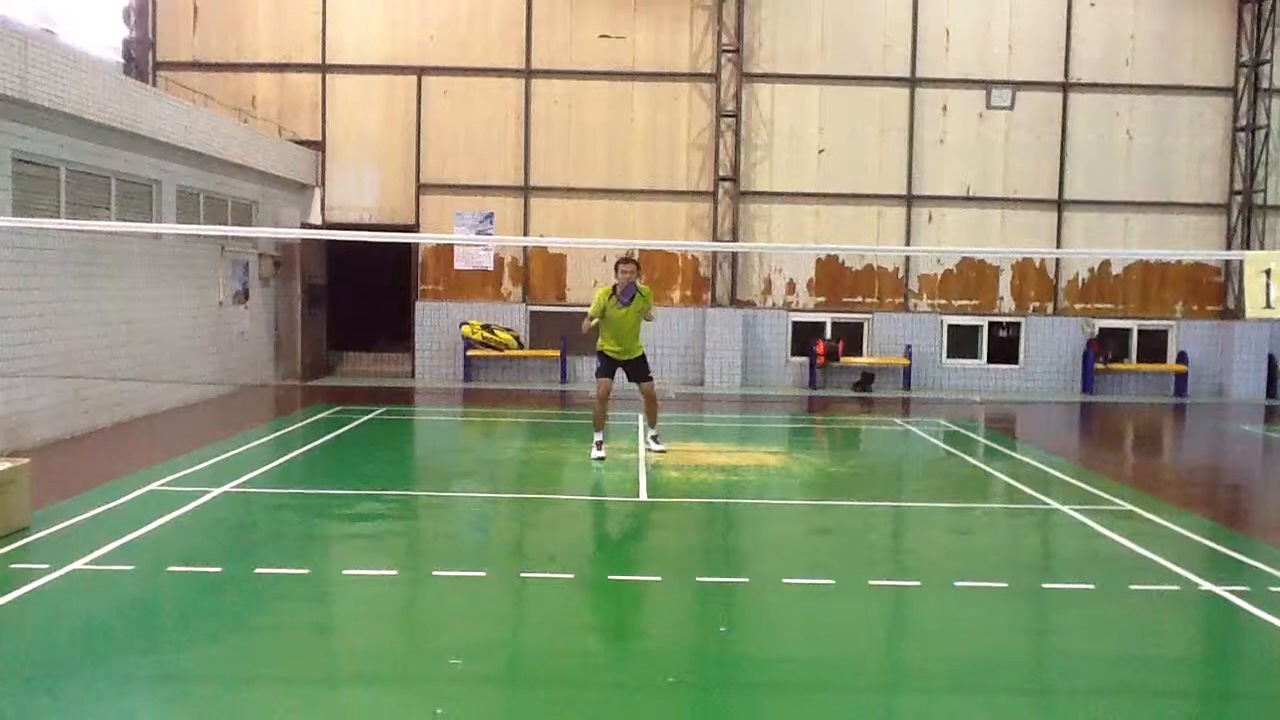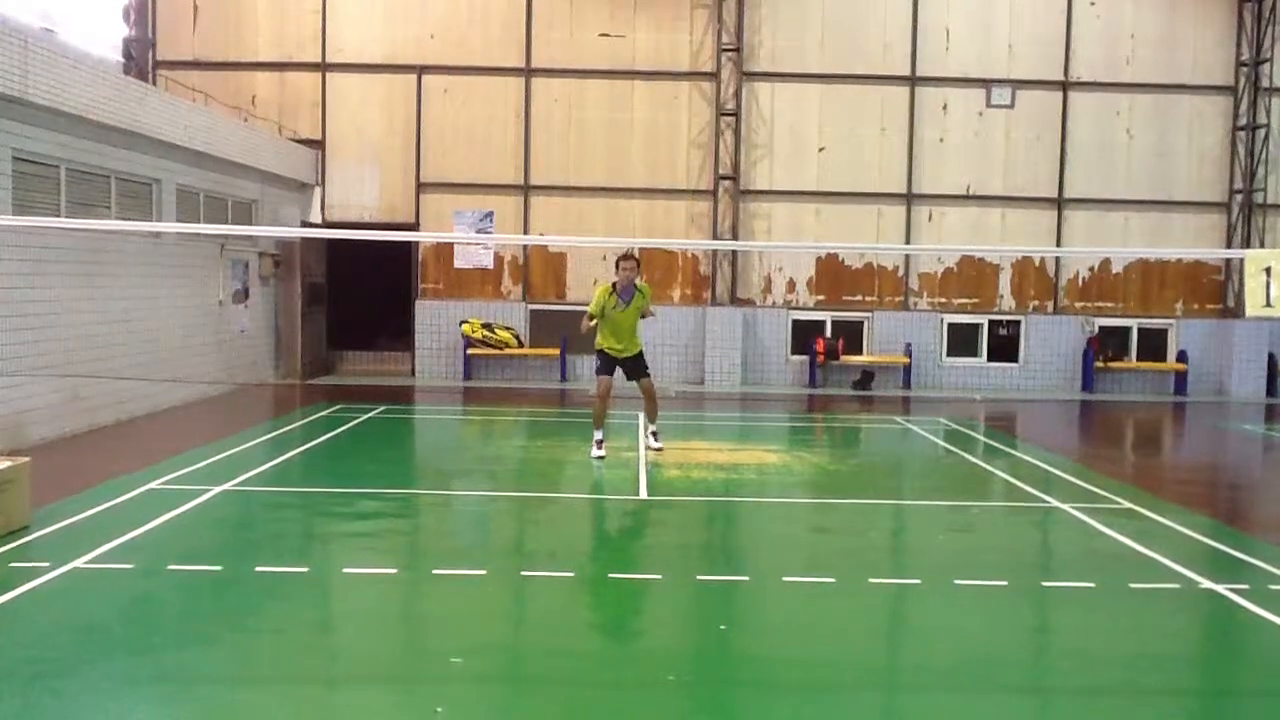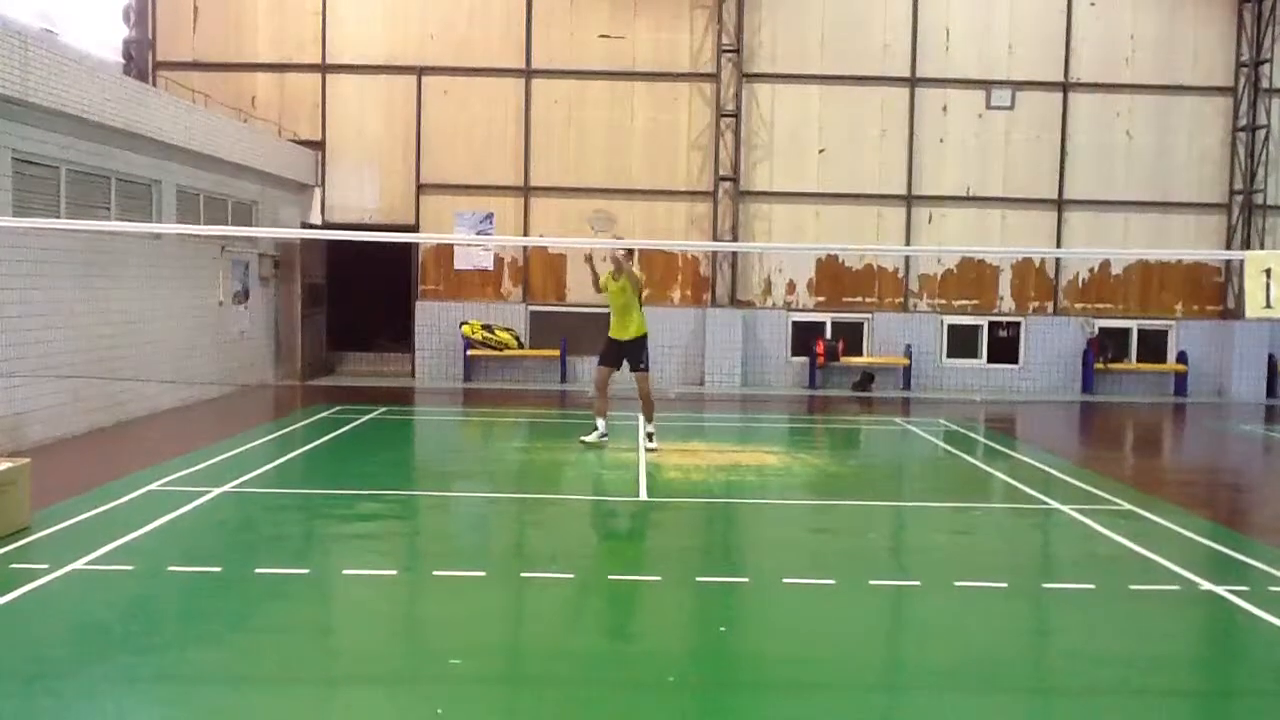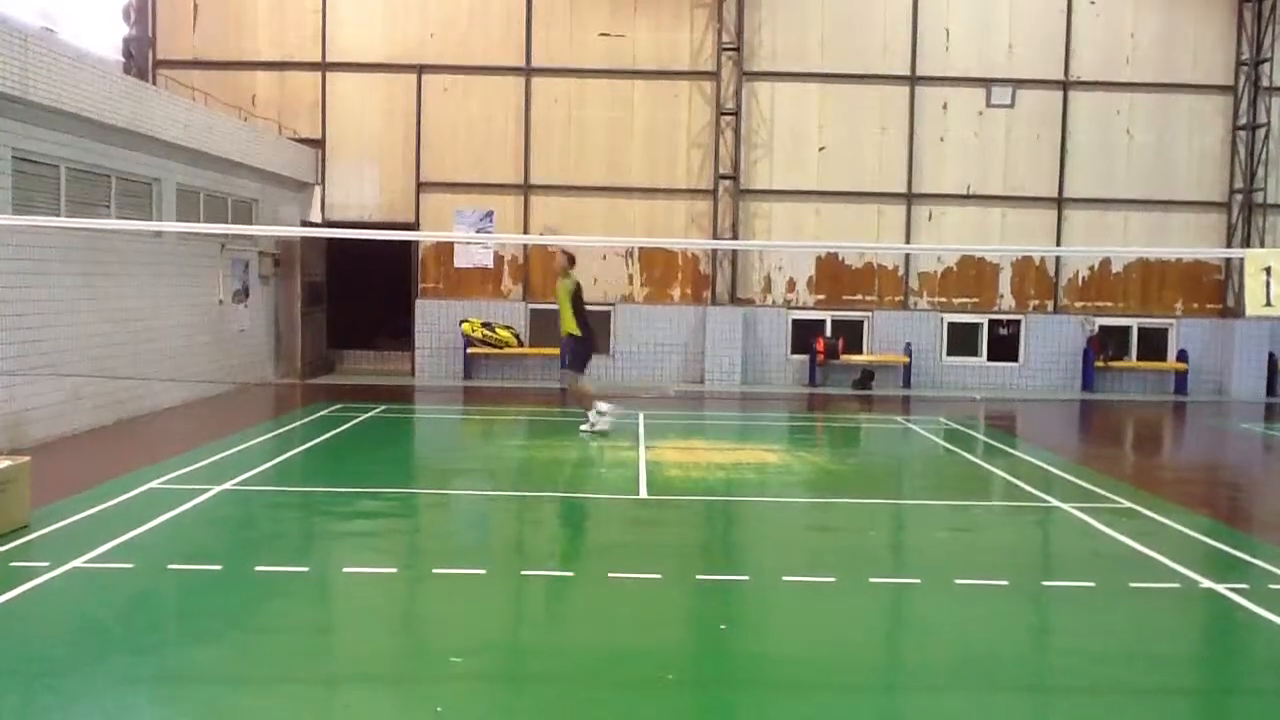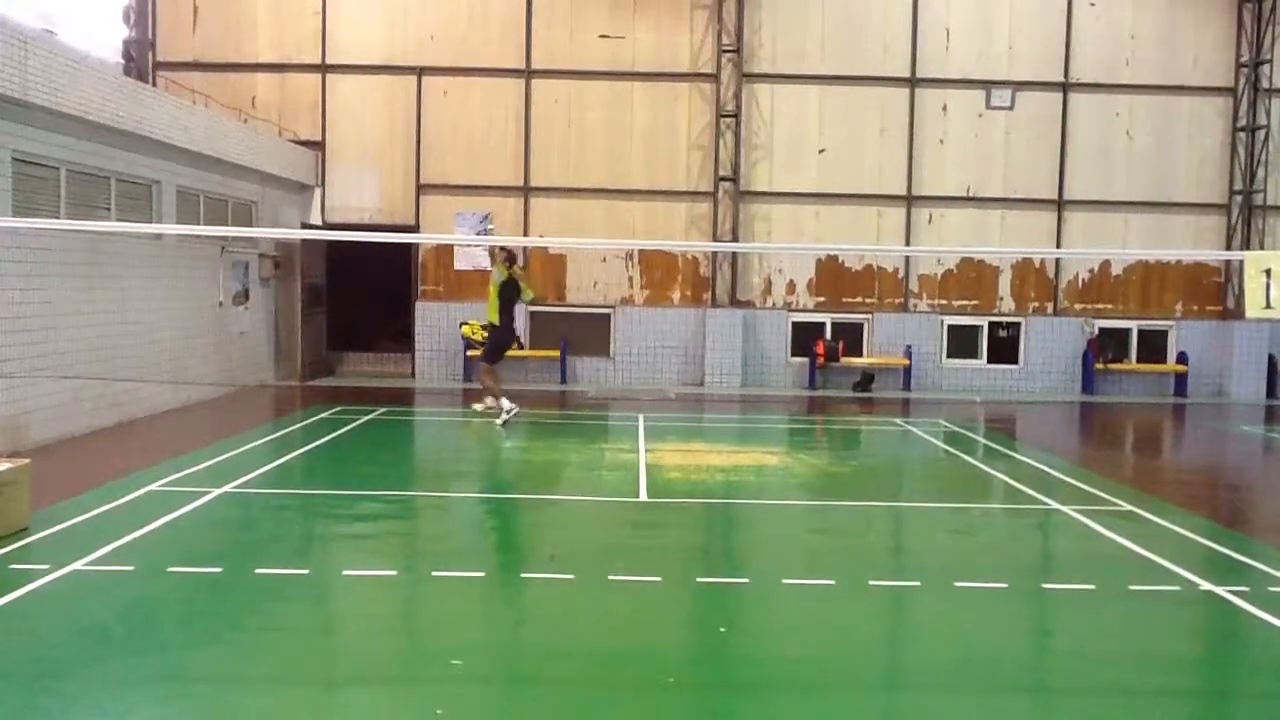
dt=0.5s
person 1, frame 1
left shoulder: (645, 293)
right shoulder: (603, 295)
right elbow: (589, 319)
left wrist: (649, 315)
right wrist: (588, 324)
left hip: (634, 352)
right hip: (607, 351)
left knee: (650, 394)
right knee: (602, 394)
left ankle: (651, 436)
right ankle: (598, 441)
person 1, frame 2
left shoulder: (643, 291)
right shoulder: (603, 293)
right elbow: (590, 317)
left wrist: (647, 313)
right wrist: (586, 325)
left hip: (632, 349)
right hip: (606, 349)
left knee: (649, 391)
right knee: (603, 392)
left ankle: (651, 431)
right ankle: (598, 439)
person 1, frame 3
left shoulder: (633, 276)
right shoulder: (608, 278)
left elbow: (637, 284)
right elbow: (599, 288)
left wrist: (621, 259)
right wrist: (591, 266)
left hip: (635, 337)
right hip: (615, 337)
left knee: (643, 388)
right knee: (601, 382)
left ankle: (649, 431)
right ankle: (601, 430)
person 1, frame 4
left shoulder: (569, 281)
right shoulder: (563, 283)
left elbow: (563, 267)
left wrist: (559, 254)
left hip: (578, 338)
right hip: (575, 337)
left knee: (571, 381)
right knee: (573, 382)
left ankle: (602, 409)
right ankle: (595, 417)
person 1, frame 5
left shoulder: (502, 274)
right shoulder: (516, 283)
left elbow: (492, 254)
right elbow: (531, 298)
right wrist: (522, 280)
left hip: (499, 330)
right hip: (507, 331)
left knee: (485, 373)
right knee: (487, 367)
left ankle: (507, 406)
right ankle: (490, 400)
